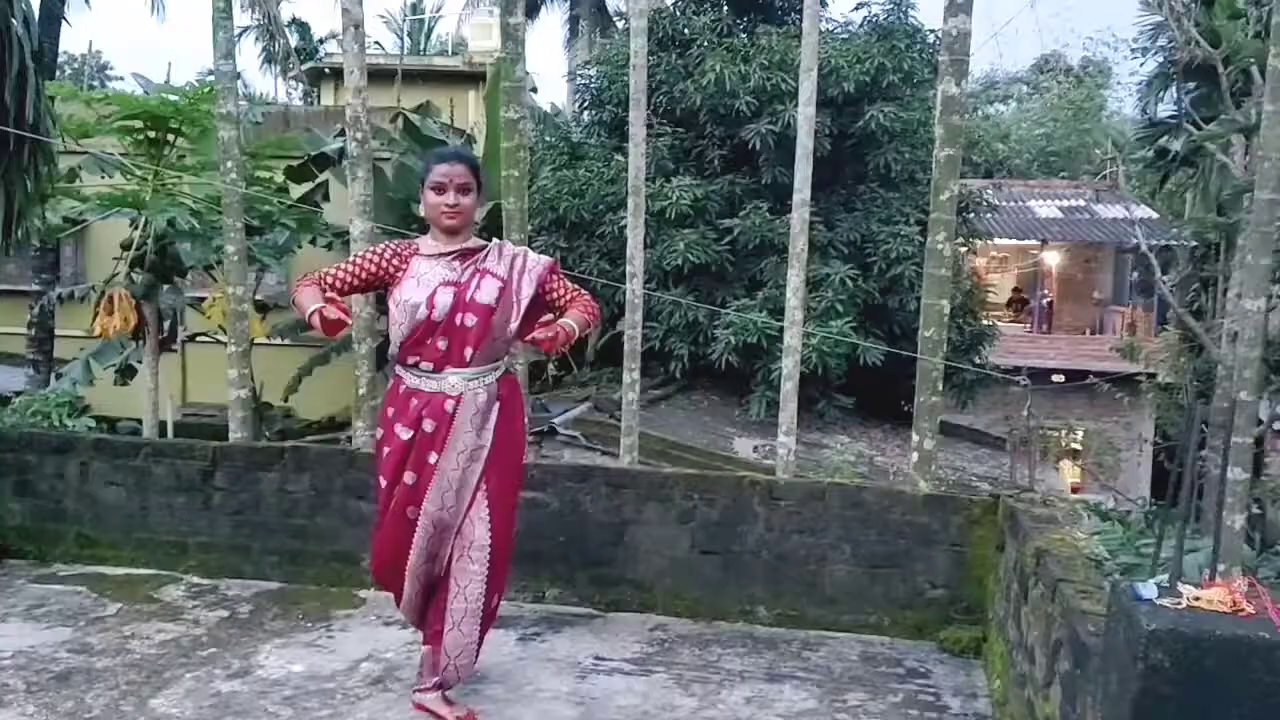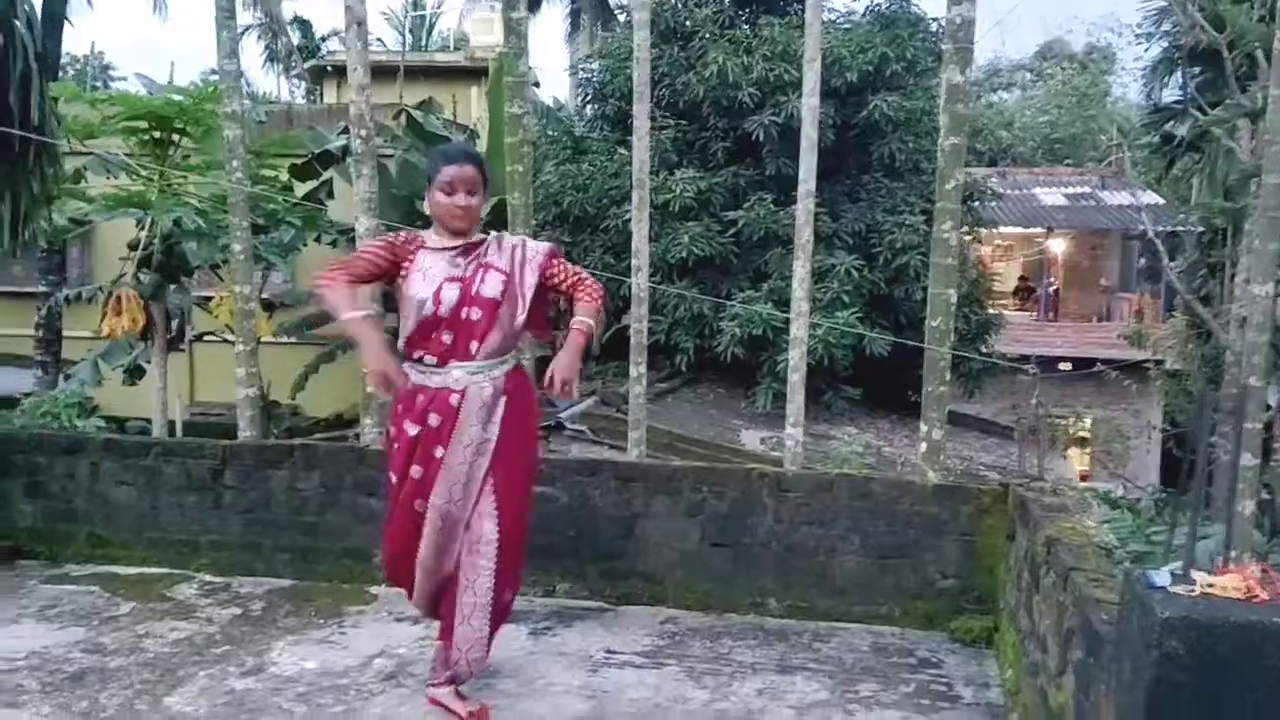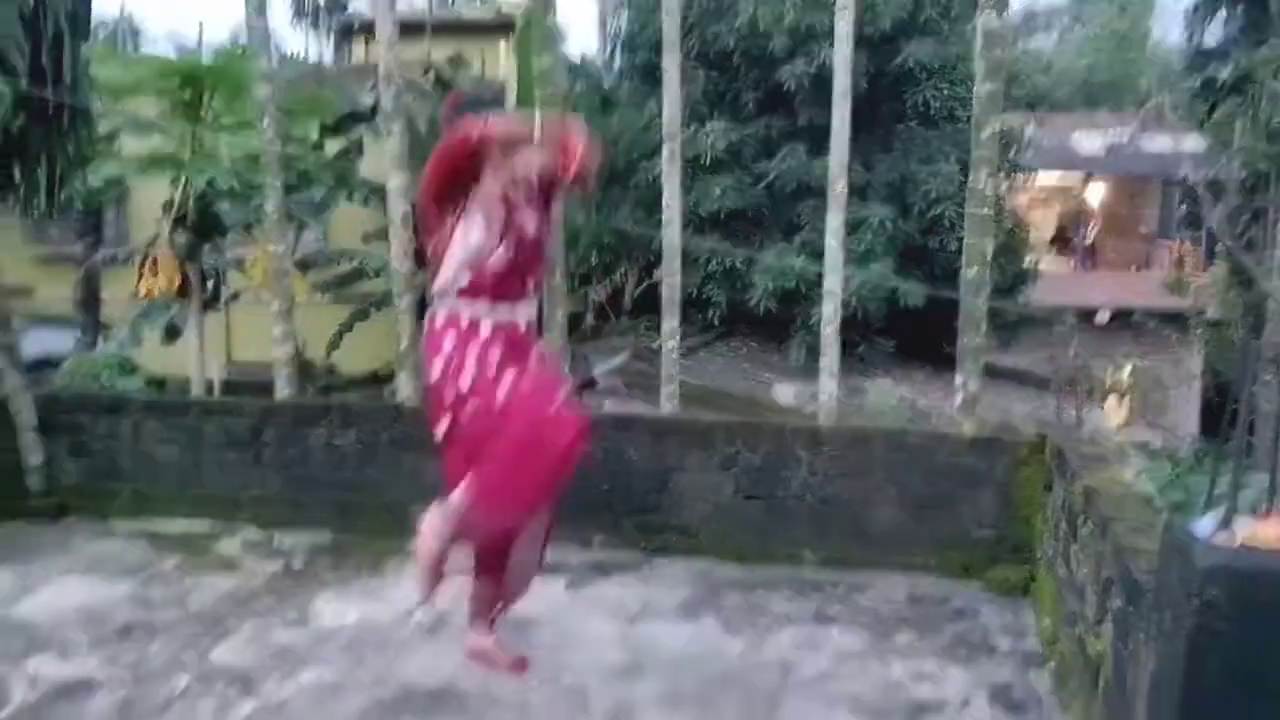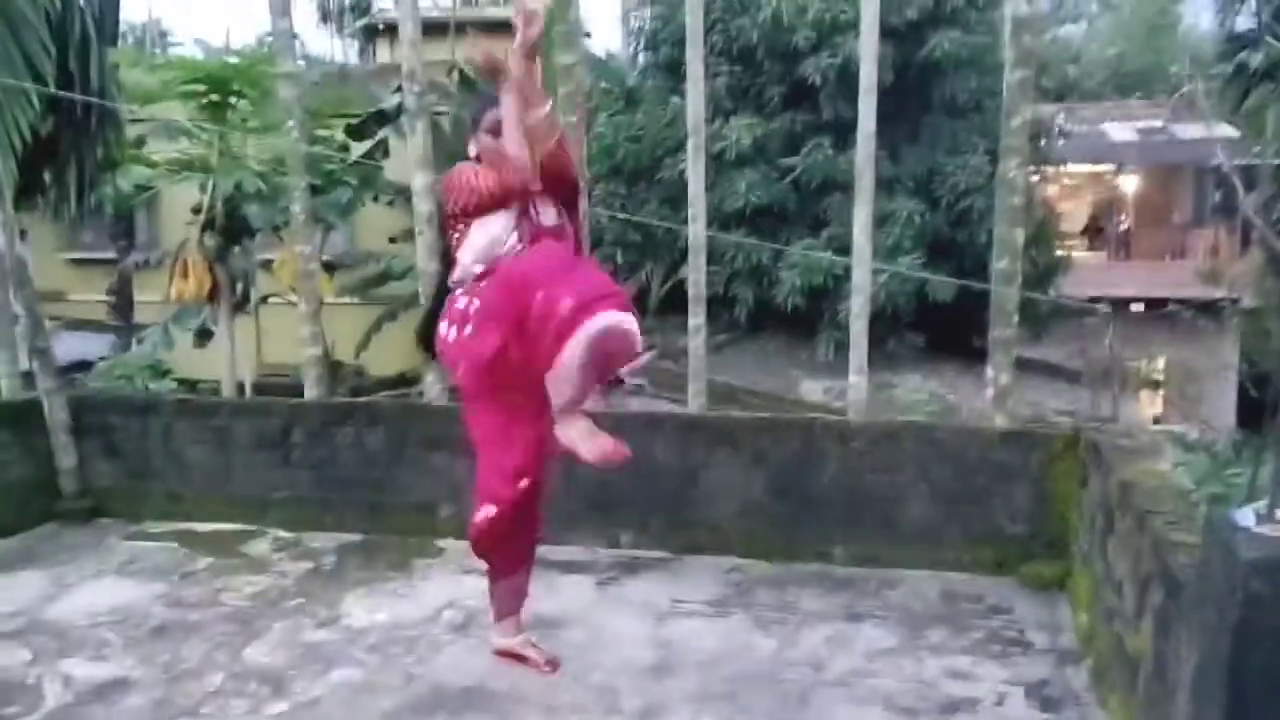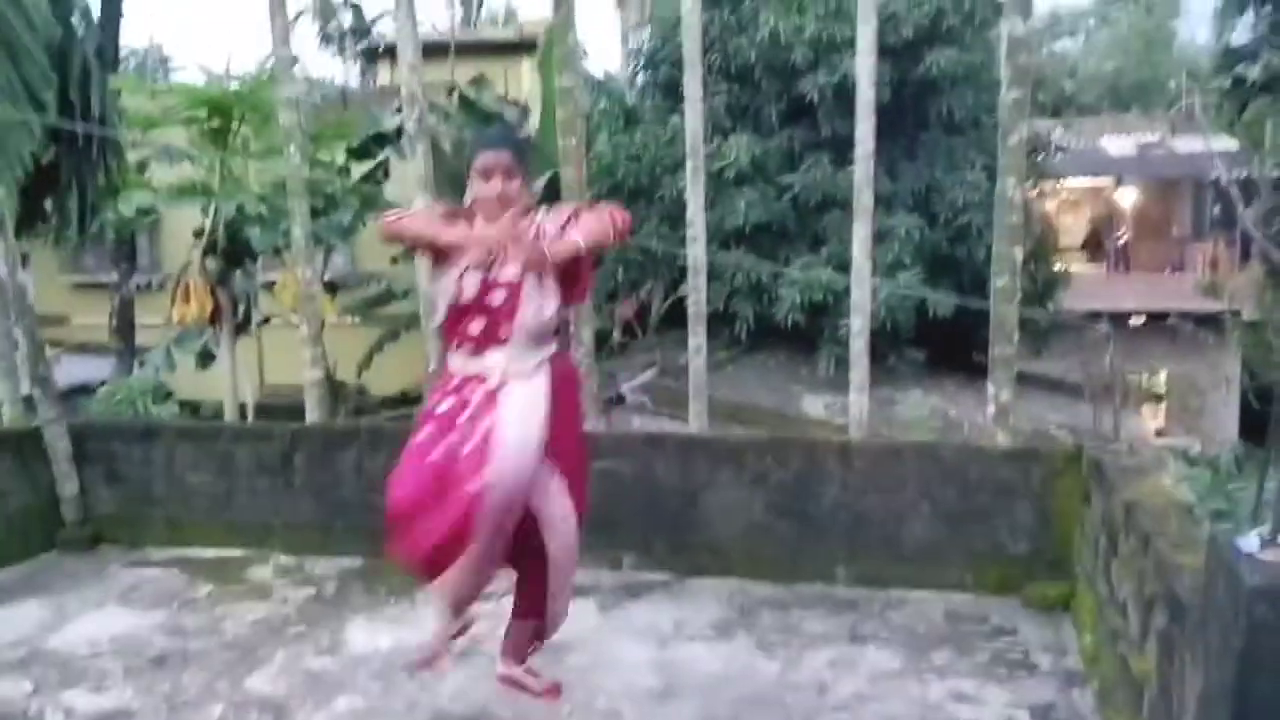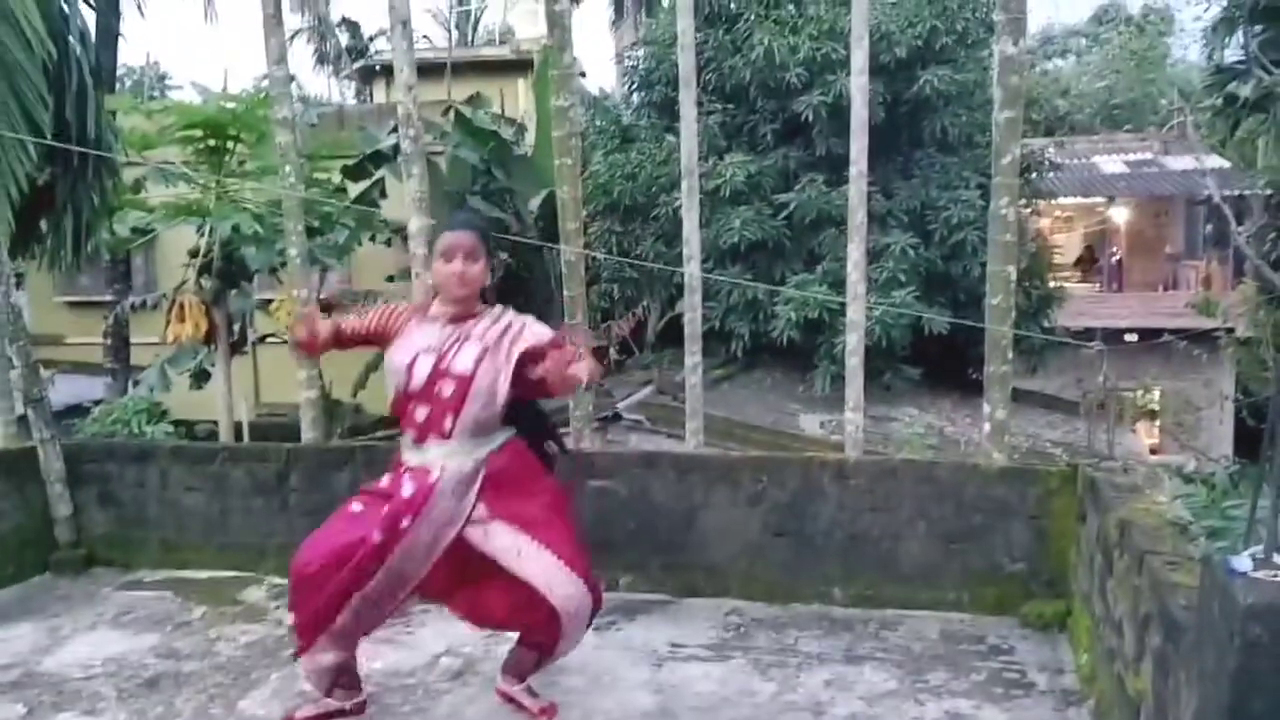
dt=0.3s
person 1, frame 1
left shoulder: (513, 263)
right shoulder: (397, 258)
left elbow: (582, 303)
right elbow: (311, 284)
left wrist: (565, 327)
right wrist: (318, 310)
left hip: (483, 419)
right hip: (415, 416)
left knee: (473, 544)
right knee: (410, 536)
person 1, frame 2
left shoulder: (517, 254)
right shoulder: (404, 250)
left elbow: (585, 286)
right elbow: (334, 277)
left wrist: (572, 347)
right wrist: (371, 342)
left hip: (493, 411)
right hip: (425, 410)
left knee: (485, 539)
right knee: (423, 529)
person 1, frame 3
left shoulder: (527, 186)
right shoulder: (445, 192)
left elbow: (576, 158)
right elbow: (465, 136)
left wrist: (558, 153)
right wrist: (540, 136)
left hip: (515, 340)
right hip: (464, 341)
left knee: (514, 493)
right knee: (552, 431)
left ankle: (481, 628)
right ankle: (443, 520)
person 1, frame 4
left shoulder: (555, 184)
right shoulder: (464, 184)
left elbow: (557, 161)
right elbow: (513, 176)
left wrist: (530, 80)
right wrist: (512, 78)
left hip: (534, 338)
right hip: (482, 327)
left knee: (517, 481)
left ankle: (507, 630)
right ankle: (568, 415)
person 1, frame 5
left shoulder: (549, 225)
right shoulder: (457, 228)
left elbow: (614, 221)
right elbow: (398, 223)
left wrist: (561, 247)
right wrist: (473, 236)
left hip: (534, 392)
right hip: (466, 391)
left knee: (546, 534)
right knee: (419, 495)
left ankle: (516, 657)
right ankle: (454, 604)
person 1, frame 6
left shoulder: (508, 331)
right shoulder: (403, 320)
left elbow: (580, 365)
right elbow: (332, 329)
left wrist: (570, 372)
right wrist: (313, 333)
left hip: (493, 481)
right hip: (417, 481)
left knee: (571, 595)
right knee: (322, 566)
left ankle: (514, 678)
